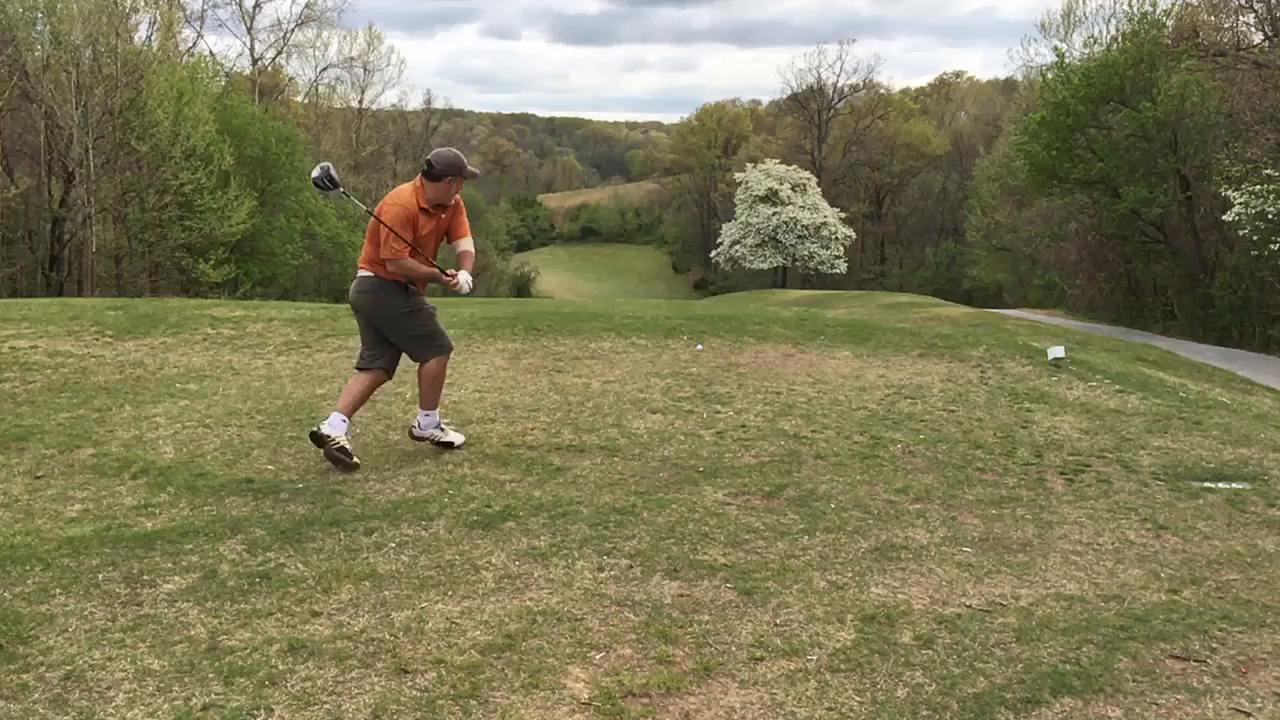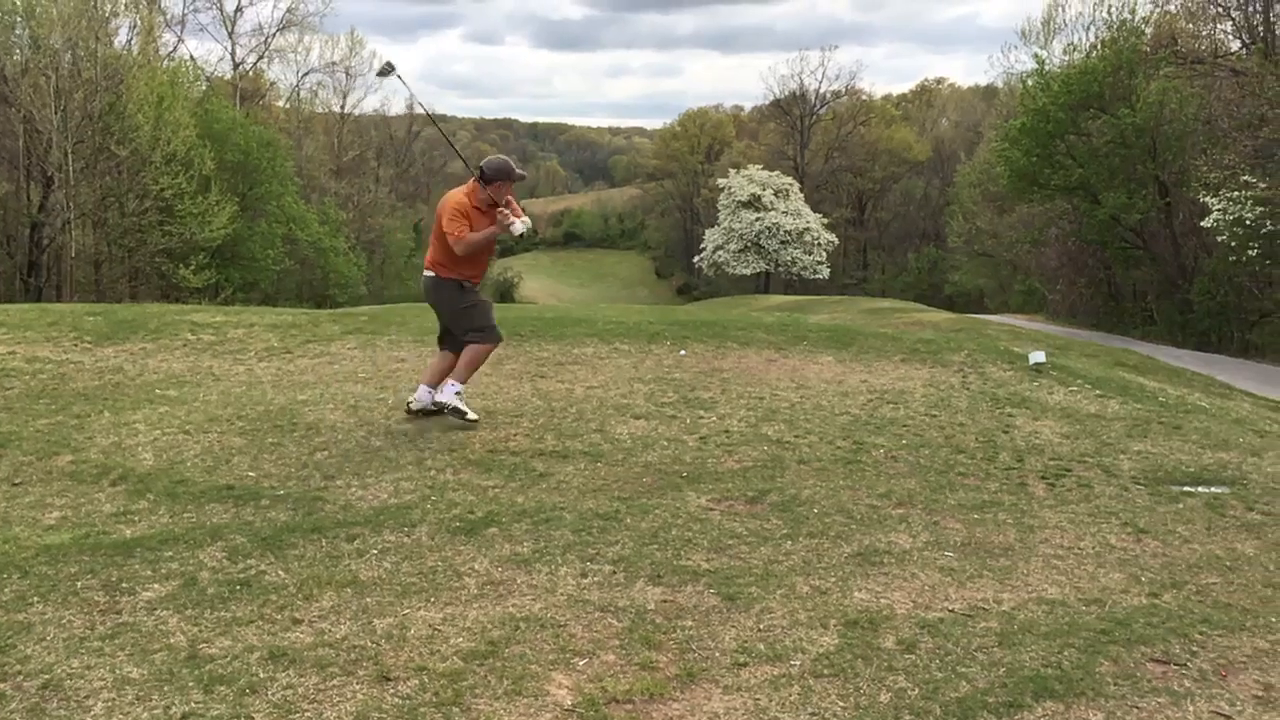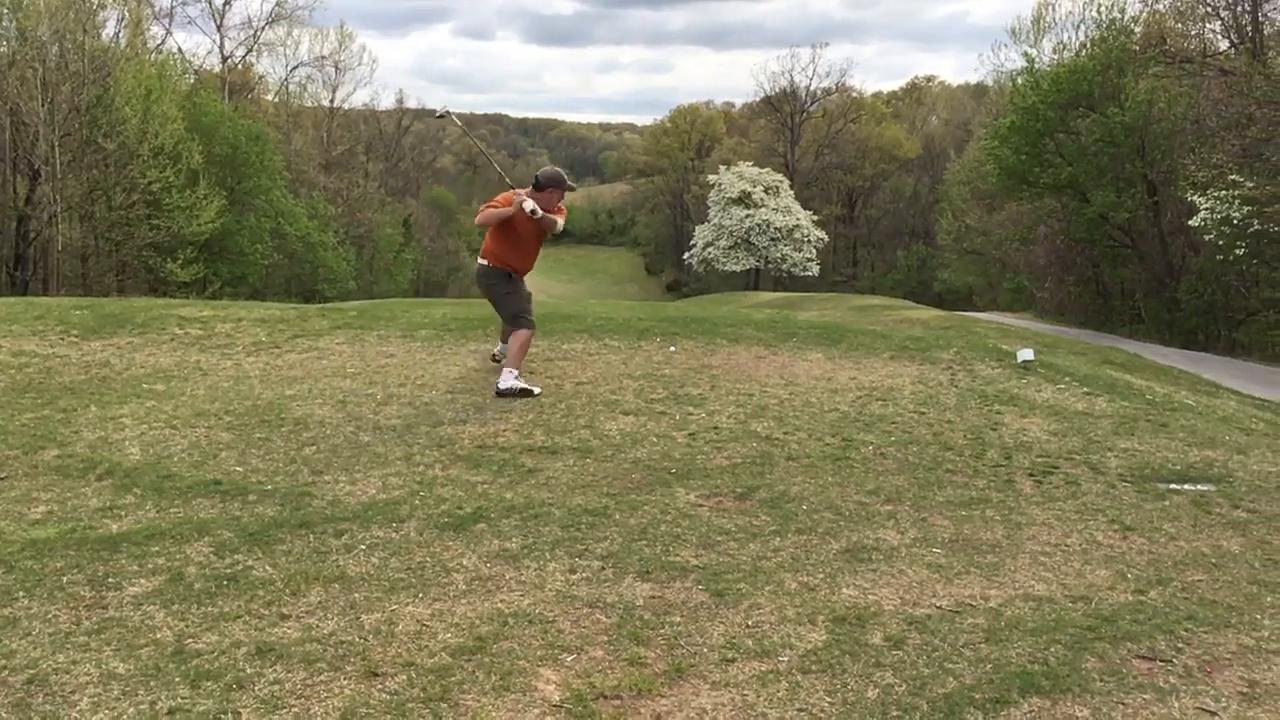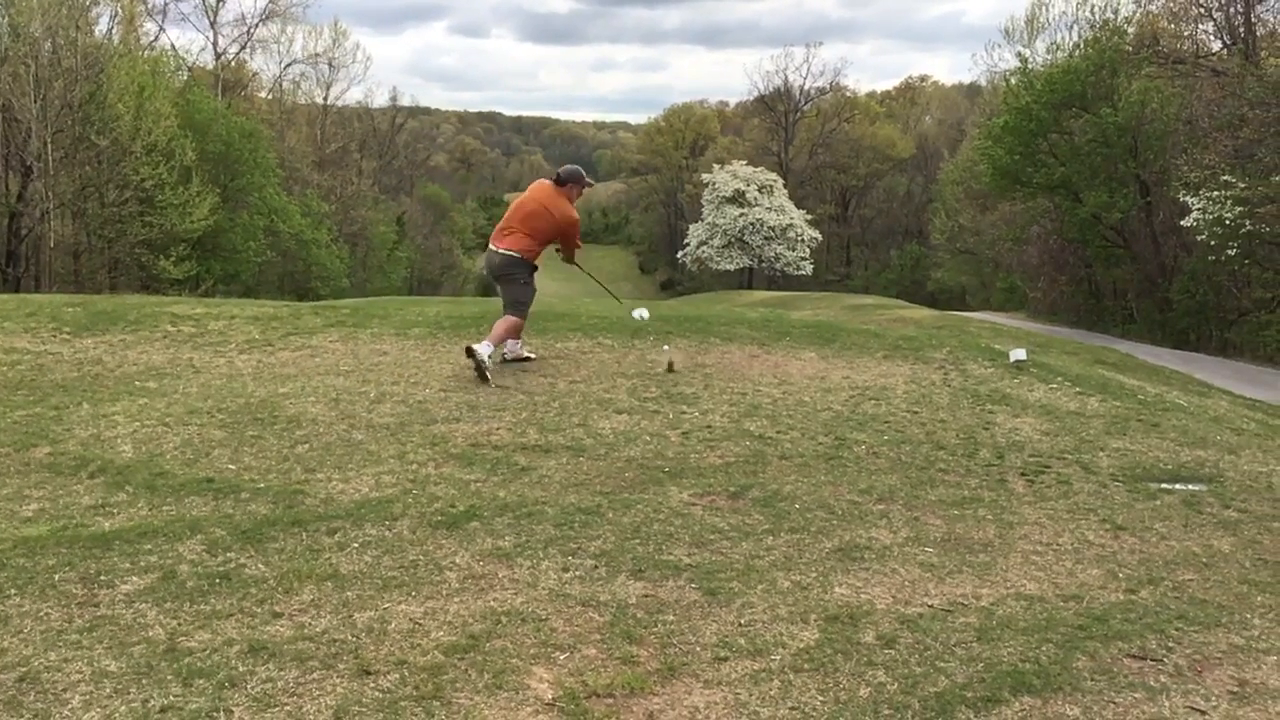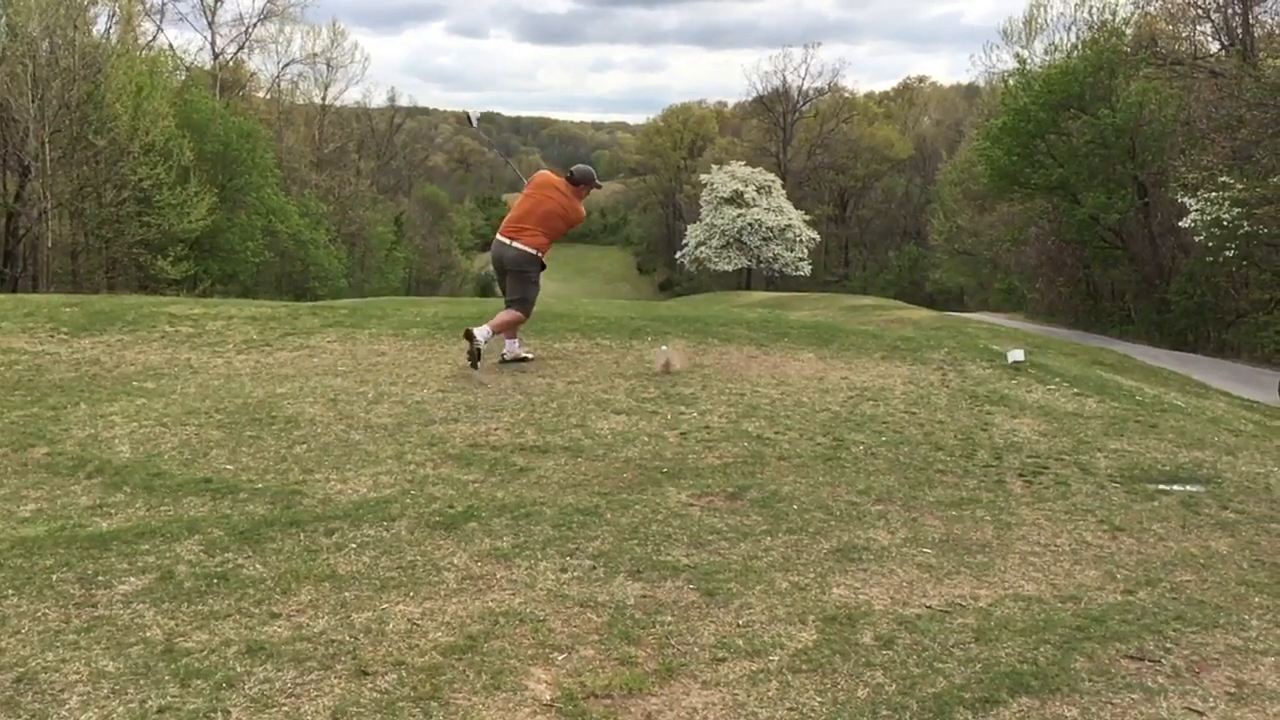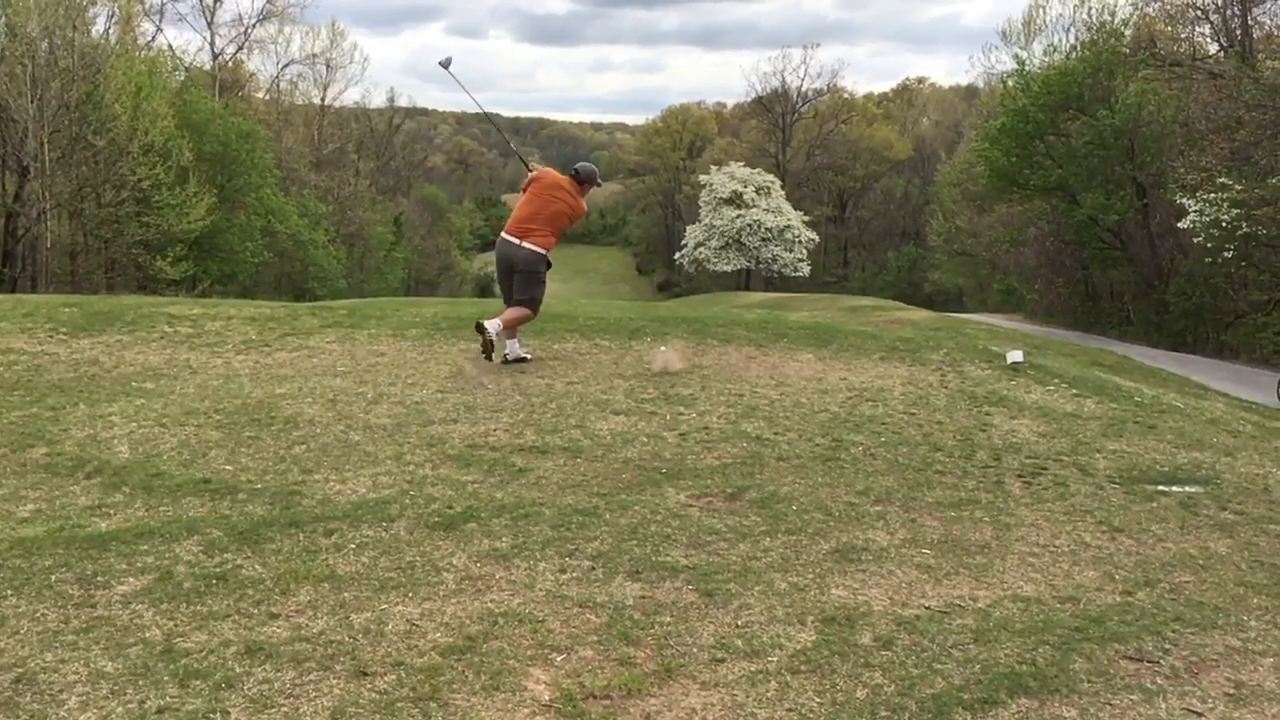
dt=0.4s
person 1, frame 1
left shoulder: (450, 202)
right shoulder: (401, 205)
left elbow: (463, 241)
right elbow: (395, 263)
left wrist: (465, 270)
right wrist: (439, 277)
right hip: (385, 290)
left knee: (375, 367)
right knee: (437, 351)
left ankle: (334, 431)
right ankle: (428, 424)
person 1, frame 2
left shoulder: (501, 202)
right shoulder: (457, 202)
left elbow: (522, 223)
right elbow: (462, 246)
left wrist: (518, 224)
right wrist: (494, 227)
left hip: (458, 284)
right hip: (447, 284)
left knee: (455, 344)
right knee: (486, 337)
left ankle: (423, 398)
right ankle: (450, 391)
person 1, frame 3
left shoulder: (556, 208)
right shoulder: (510, 200)
left elbow: (556, 224)
right elbow: (481, 220)
left wrist: (538, 214)
right wrist: (512, 210)
left hip: (509, 273)
right hip: (494, 272)
left knee: (521, 310)
right knee: (523, 324)
left ankle: (504, 351)
right ankle: (509, 380)
person 1, frame 4
left shoulder: (540, 185)
right shoulder: (570, 216)
right elbow: (569, 252)
right wrist: (569, 259)
left hip: (493, 253)
right hip: (514, 261)
left knee: (517, 301)
right knee: (515, 313)
left ankle: (513, 348)
right ankle: (483, 349)
person 1, frame 5
left shoulder: (543, 177)
right shoulder: (577, 212)
left hip: (500, 245)
right hip: (525, 256)
left knee: (513, 301)
right knee: (520, 310)
left ankle: (512, 349)
right ankle: (481, 333)
person 1, frame 6
left shoulder: (547, 176)
right shoulder: (579, 208)
left elbow: (525, 188)
left hip: (506, 244)
right hip: (532, 255)
left knee: (511, 302)
right knee: (528, 308)
left ankle: (512, 349)
right ankle: (493, 325)
